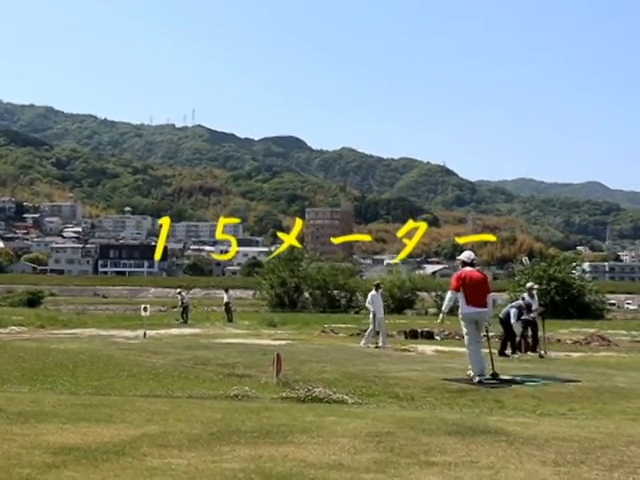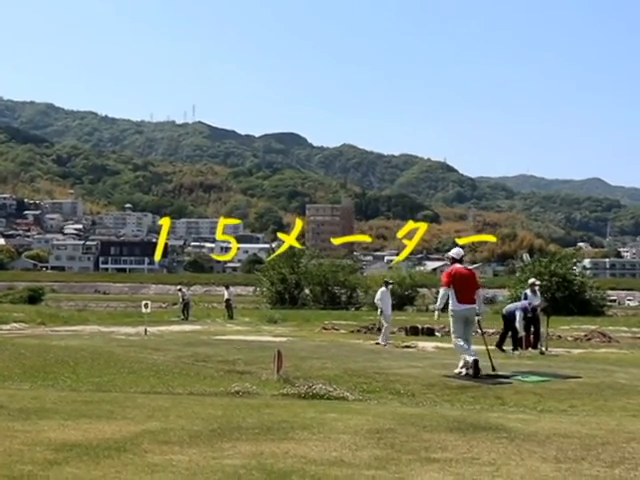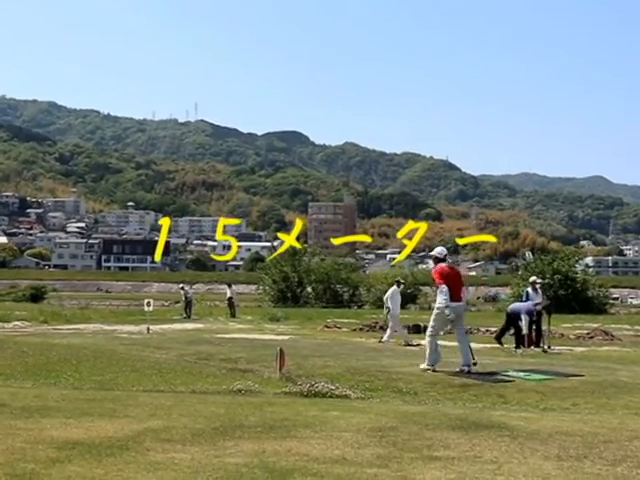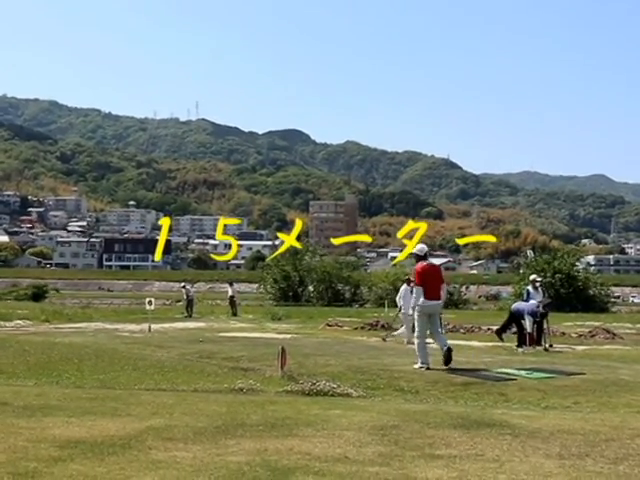
dt=0.3s
person 1, frame 1
left shoulder: (459, 275)
right shoulder: (483, 275)
left elbow: (452, 294)
right elbow: (489, 297)
left wrist: (443, 311)
right wrist: (488, 317)
left hip: (467, 313)
right hip: (482, 312)
left knee: (471, 345)
right knee: (477, 342)
left ankle: (479, 374)
right ankle: (476, 370)
person 1, frame 2
left shoulder: (449, 271)
right shoulder: (471, 272)
left elbow: (444, 291)
right elbow: (478, 293)
left wrist: (438, 308)
right wrist: (478, 312)
left hip: (457, 309)
right hip: (471, 309)
left knee: (458, 339)
right knee: (466, 338)
left ankle: (472, 359)
right ankle: (464, 367)
person 1, frame 3
left shoulder: (437, 269)
right shoulder: (455, 270)
left elbow: (443, 289)
right elbow: (463, 291)
left wrist: (446, 307)
right wrist: (462, 308)
left hip: (444, 307)
right hip: (458, 306)
left knee: (431, 334)
right knee: (462, 336)
left ankle: (431, 364)
right ankle: (466, 365)
person 1, frame 4
left shoulder: (419, 268)
right shoulder: (436, 267)
left elbow: (418, 289)
right elbow: (444, 288)
left wrist: (413, 307)
right wrist: (441, 304)
left hip: (424, 304)
right hip: (436, 304)
left knee: (420, 334)
right knee: (435, 331)
left ankle: (423, 362)
right ankle: (446, 348)
